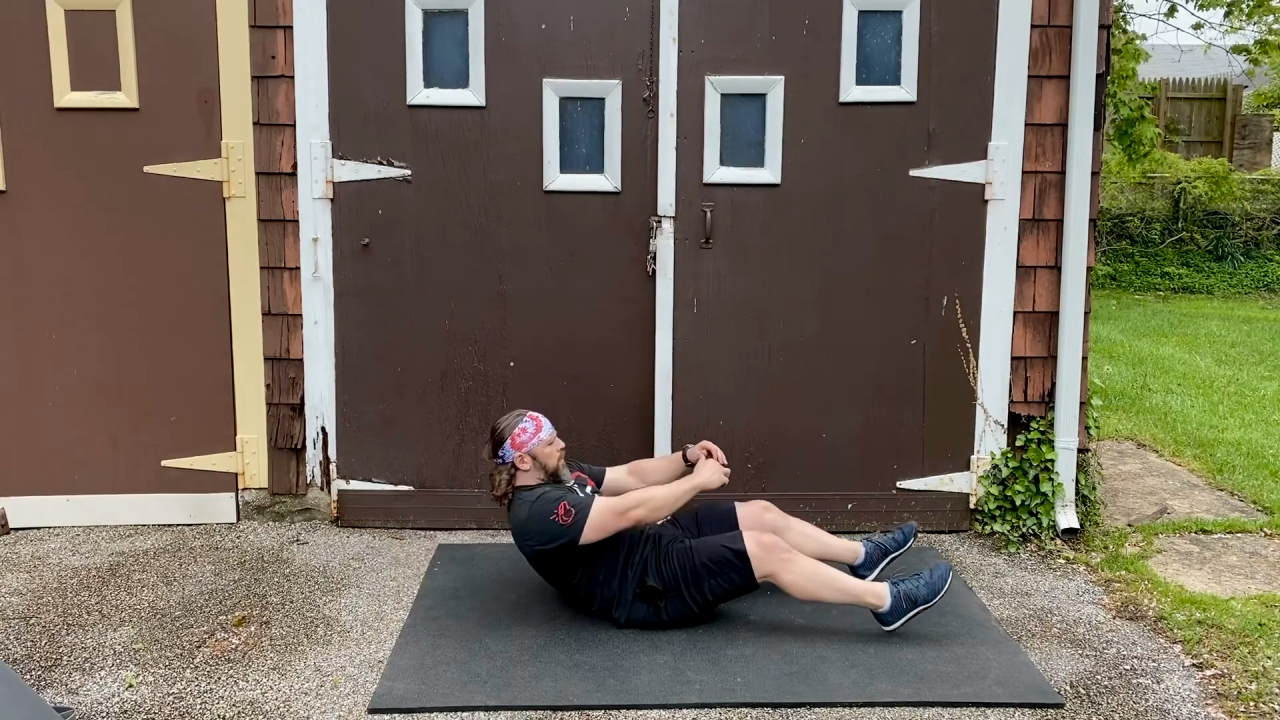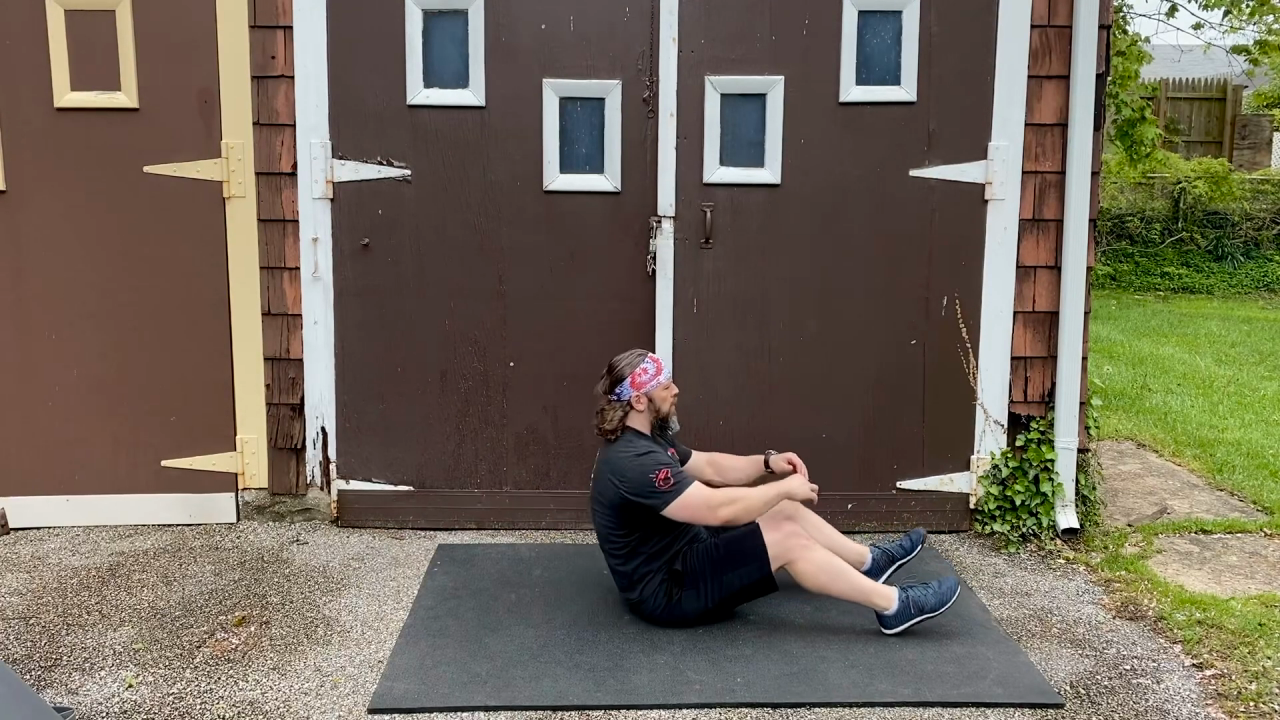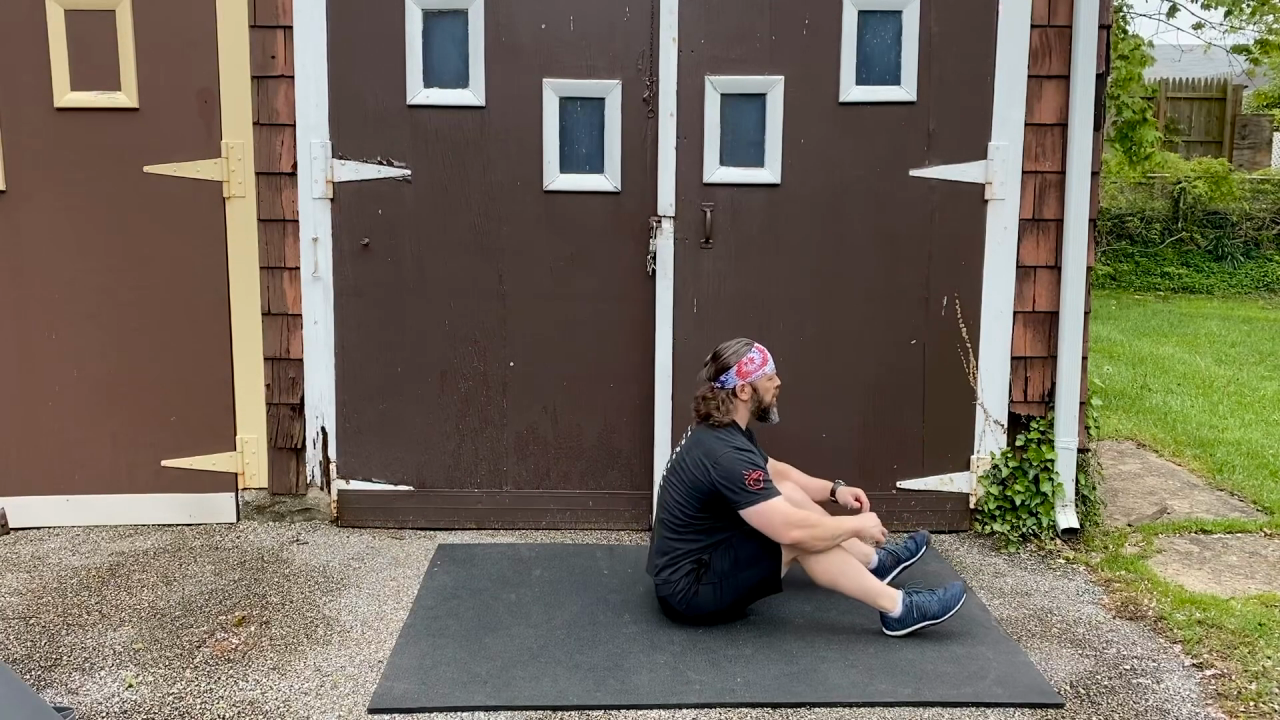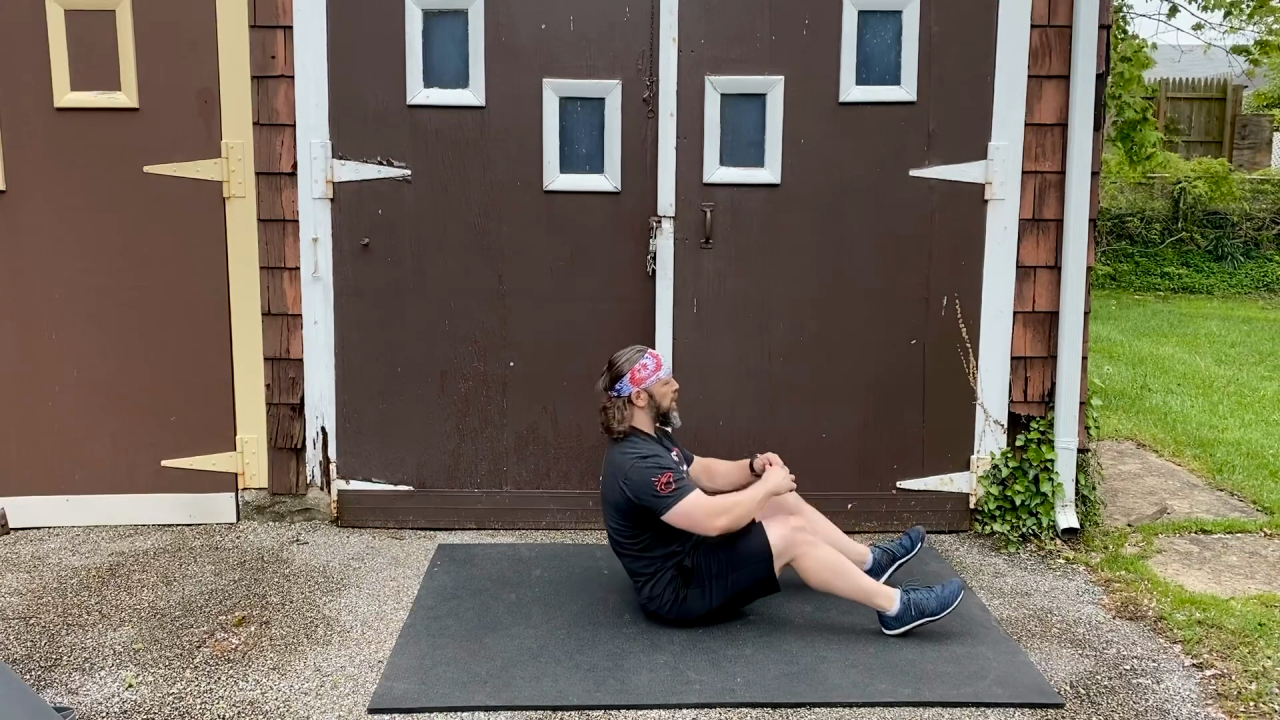
dt=0.5s
person 1, frame 1
left shoulder: (558, 477)
right shoulder: (538, 513)
left elbow: (633, 476)
right elbow: (632, 511)
left wrist: (686, 457)
right wrist: (698, 481)
left hip: (656, 544)
right hip: (648, 589)
left knee: (762, 513)
right knee: (768, 549)
left ankle: (862, 557)
right ankle: (886, 602)
person 1, frame 2
left shoulder: (644, 438)
right shoulder: (632, 463)
left elbow: (707, 467)
right elbow: (718, 510)
left wrist: (768, 463)
right wrist: (784, 489)
left hip: (680, 555)
right hip: (666, 591)
left knee: (776, 509)
right knee: (786, 537)
left ankle: (870, 562)
right ankle: (893, 606)
person 1, frame 3
left shoulder: (722, 429)
right shoulder: (725, 455)
left elbow: (773, 473)
right elbow: (792, 531)
left wrist: (834, 489)
right wrist: (858, 525)
left hip: (702, 556)
right hip: (692, 587)
left knee: (787, 493)
right knee: (801, 535)
left ankle: (873, 562)
right ankle: (897, 609)
person 1, frame 4
left shoulder: (650, 439)
right shoulder: (638, 464)
left elbow: (705, 474)
right elbow: (715, 521)
left wrist: (754, 466)
right wrist: (766, 487)
left hip: (687, 554)
right hip: (677, 588)
left knee: (785, 501)
right knee: (794, 533)
left ankle: (872, 562)
right ankle: (894, 608)
